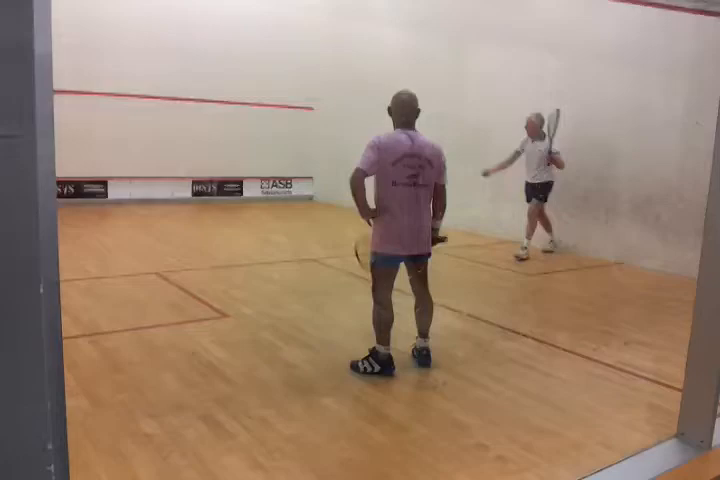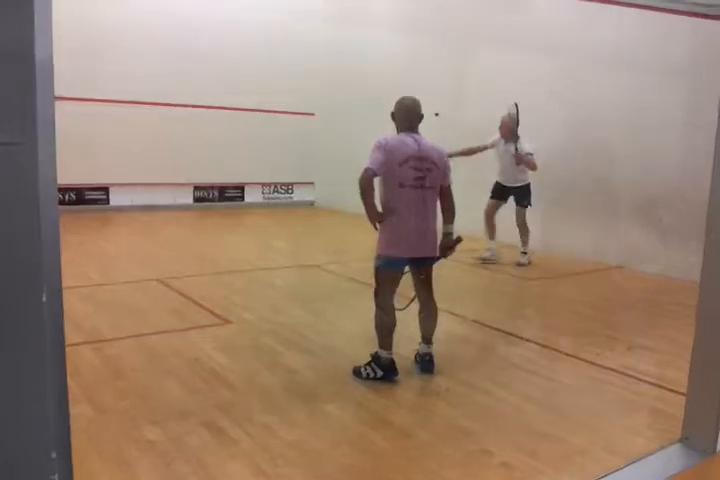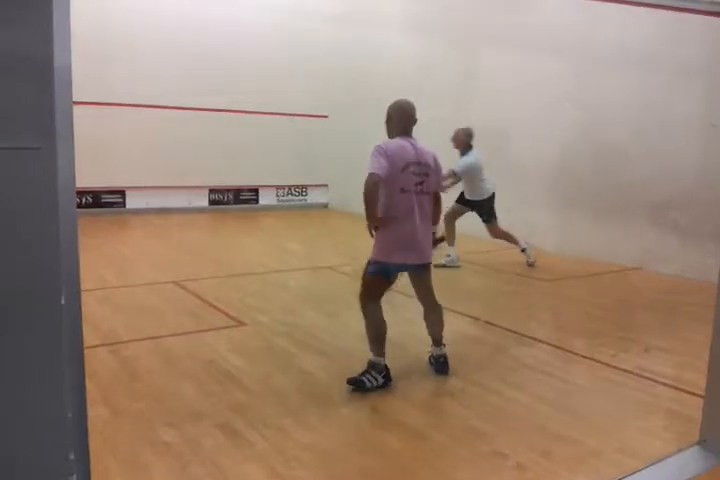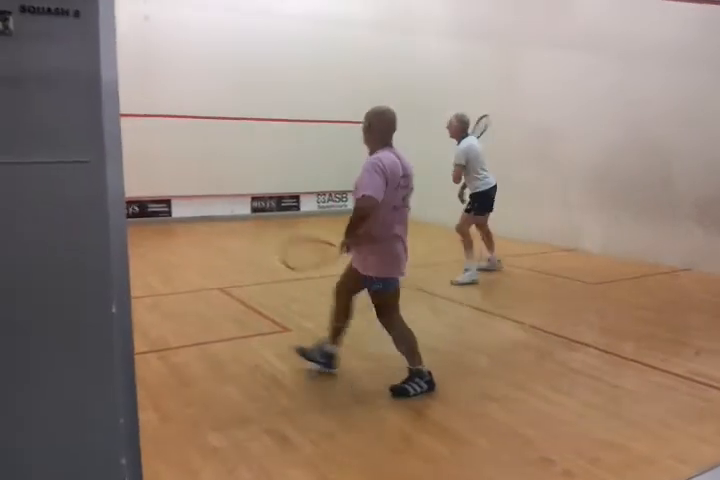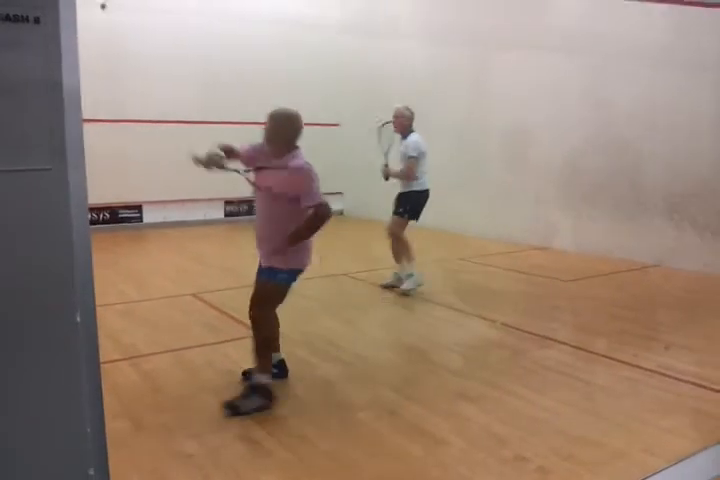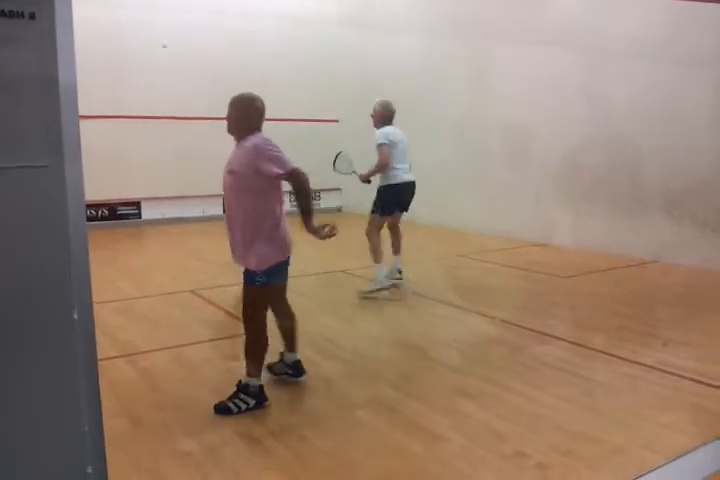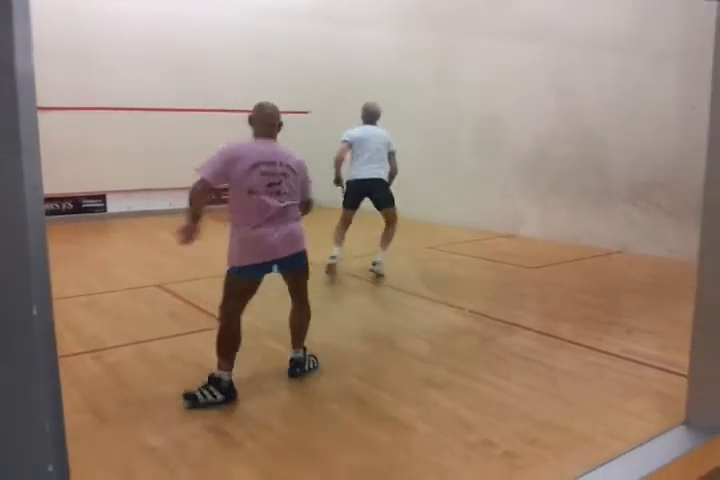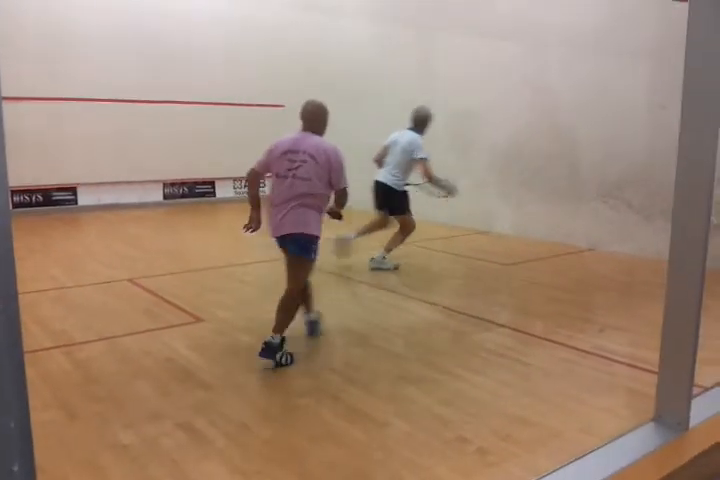
dt=0.4s
person 1, frame 1
left shoulder: (381, 144)
right shoulder: (434, 150)
left elbow: (356, 179)
right elbow: (440, 196)
left wrist: (364, 210)
right wrist: (435, 227)
left hip: (388, 235)
right hip: (421, 235)
left knee: (382, 294)
right knee: (421, 290)
left ankle: (382, 357)
right ankle: (423, 347)
person 1, frame 2
left shoulder: (387, 146)
right shoulder: (438, 153)
left elbow: (365, 179)
right elbow: (446, 197)
left wrist: (372, 212)
right wrist: (448, 234)
left hip: (395, 239)
right hip: (426, 238)
left knee: (383, 298)
right knee: (425, 294)
left ankle: (384, 361)
right ankle: (426, 353)
person 1, frame 3
left shoulder: (385, 150)
right shoulder: (430, 157)
left elbow: (371, 185)
right elbow: (435, 200)
left wrist: (371, 218)
right wrist: (431, 232)
left hip: (391, 244)
right hip: (420, 244)
left knee: (369, 300)
right knee: (427, 298)
left ankle: (378, 368)
right ankle: (439, 355)
person 1, frame 4
left shoulder: (376, 164)
right shoulder: (401, 163)
left elbow: (366, 207)
left wrist: (349, 234)
left hip: (381, 255)
right hip: (375, 250)
left knee: (388, 315)
right knee: (343, 293)
left ankle: (421, 374)
right ankle: (327, 352)
person 1, frame 5
left shoulder: (301, 168)
right shoulder: (266, 153)
left elbow: (322, 213)
right elbow: (236, 152)
left wrist: (286, 243)
right wrist: (226, 151)
left hip: (286, 256)
right hip: (271, 252)
left knee: (260, 313)
right knee: (263, 309)
left ankle: (260, 386)
right ankle: (274, 363)
person 1, frame 6
left shoulder: (259, 146)
right shoulder: (245, 149)
left elbow: (299, 177)
left wrist: (309, 225)
left hip: (262, 251)
right hip: (270, 247)
left knee: (253, 316)
right knee: (277, 304)
left ankle: (253, 388)
right ankle: (291, 360)
person 1, frame 7
left shoulder: (233, 154)
right shoulder: (294, 161)
left elbow: (200, 189)
right elbow: (304, 205)
left wrist: (192, 222)
left hip: (250, 246)
right hip: (292, 242)
left knee: (229, 314)
right knee: (300, 301)
left ankle: (222, 382)
right ankle: (299, 358)
person 1, frame 8
left shoulder: (279, 146)
right shoulder: (330, 151)
left elbow: (252, 176)
right elbow: (340, 194)
left wrist: (255, 212)
right wrist: (337, 208)
left hip: (279, 223)
right hip: (306, 224)
left knee: (298, 275)
right knee: (296, 283)
left ankle: (311, 319)
right ankle: (274, 341)
person 2, frame 1
left shoulder: (548, 144)
right shoulder: (526, 142)
left elbow: (562, 165)
right elbow: (511, 159)
left wrist: (553, 159)
right wrist: (493, 170)
left hip: (544, 182)
right hip: (530, 182)
left knee: (532, 212)
right knee: (540, 213)
left ankle: (525, 247)
right ankle: (553, 241)
person 2, frame 2
left shoulder: (522, 147)
right shoulder: (498, 141)
left elbow: (534, 167)
right elbow: (476, 149)
left wrist: (523, 160)
right wrist: (454, 154)
left hip: (520, 185)
right hip: (502, 183)
left knee: (520, 219)
right knee: (489, 213)
left ankle: (524, 253)
right ankle: (492, 250)
person 2, frame 3
left shoulder: (469, 161)
right shoulder: (466, 155)
left elbow: (445, 178)
right wrist: (450, 184)
left hip: (483, 197)
right hip: (469, 194)
left knee: (495, 232)
right knee: (449, 217)
left ankle: (524, 248)
right ankle: (452, 256)
person 2, frame 4
left shoulder: (462, 148)
right shoulder: (471, 141)
left elbow: (456, 179)
left wrist: (456, 173)
right wrist: (463, 187)
left hip: (482, 191)
right hip: (486, 187)
left knee: (462, 227)
right knee: (481, 224)
left ankle: (470, 271)
right ankle: (493, 260)
person 2, frame 5
left shoulder: (412, 142)
right shoulder: (407, 140)
left elbow: (410, 174)
left wrist: (390, 173)
left hip: (416, 192)
right hip: (408, 191)
left knee: (396, 231)
right knee: (393, 232)
left ankle: (413, 274)
right ankle: (400, 274)
person 2, frame 6
left shoulder: (382, 134)
right shoulder: (398, 133)
left elbow: (384, 161)
left wrist: (367, 175)
left hip: (392, 185)
right hip: (408, 183)
left knee: (372, 230)
right knee: (393, 225)
left ankle: (380, 277)
right ankle: (396, 269)
person 2, frame 7
left shoulder: (351, 133)
right shoulder: (385, 136)
left elbow: (339, 157)
right elbow: (394, 169)
left wrist: (337, 177)
right wrist: (387, 185)
left hip: (355, 182)
right hip: (378, 182)
left knee: (344, 222)
right knee: (391, 221)
left ankle: (334, 256)
right ankle: (379, 261)
person 2, frame 8
left shoulder: (396, 135)
right shoulder: (417, 142)
left elbow: (378, 159)
right elbow: (427, 175)
right wrist: (444, 186)
left hip: (381, 183)
right hip: (394, 188)
left knee: (383, 222)
right knee: (408, 226)
left ankle: (348, 238)
right ankle: (380, 258)
